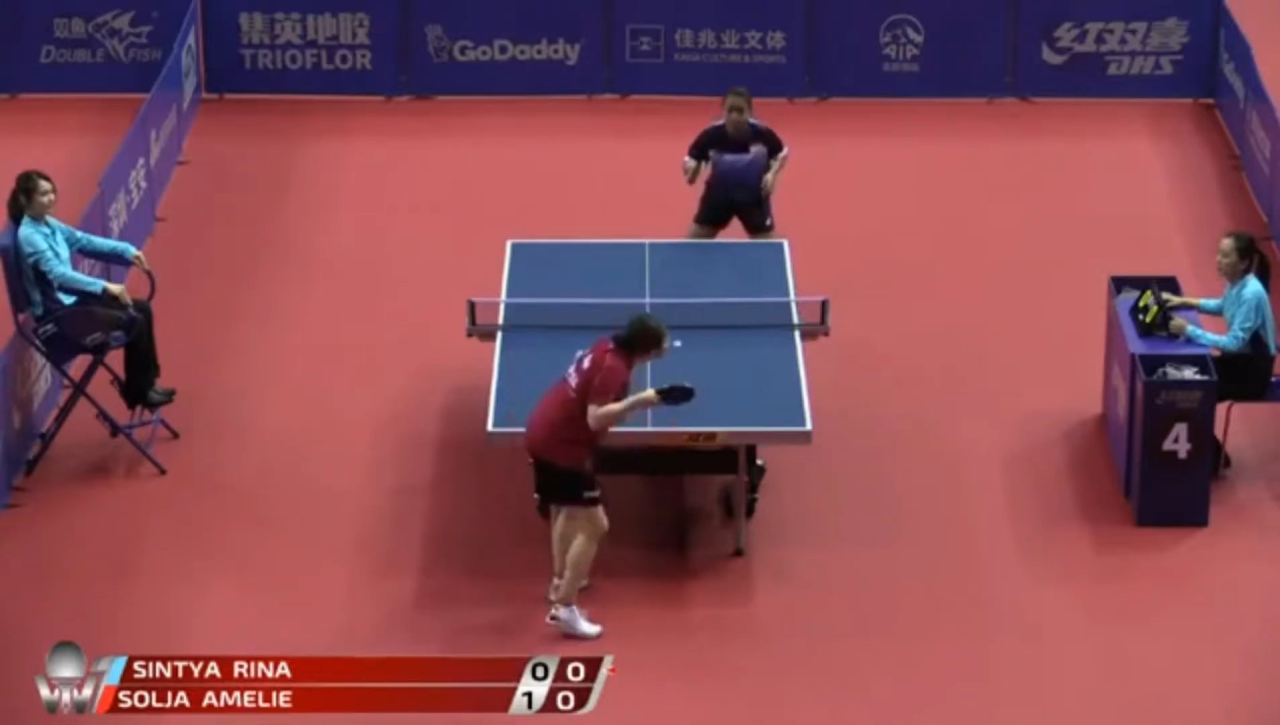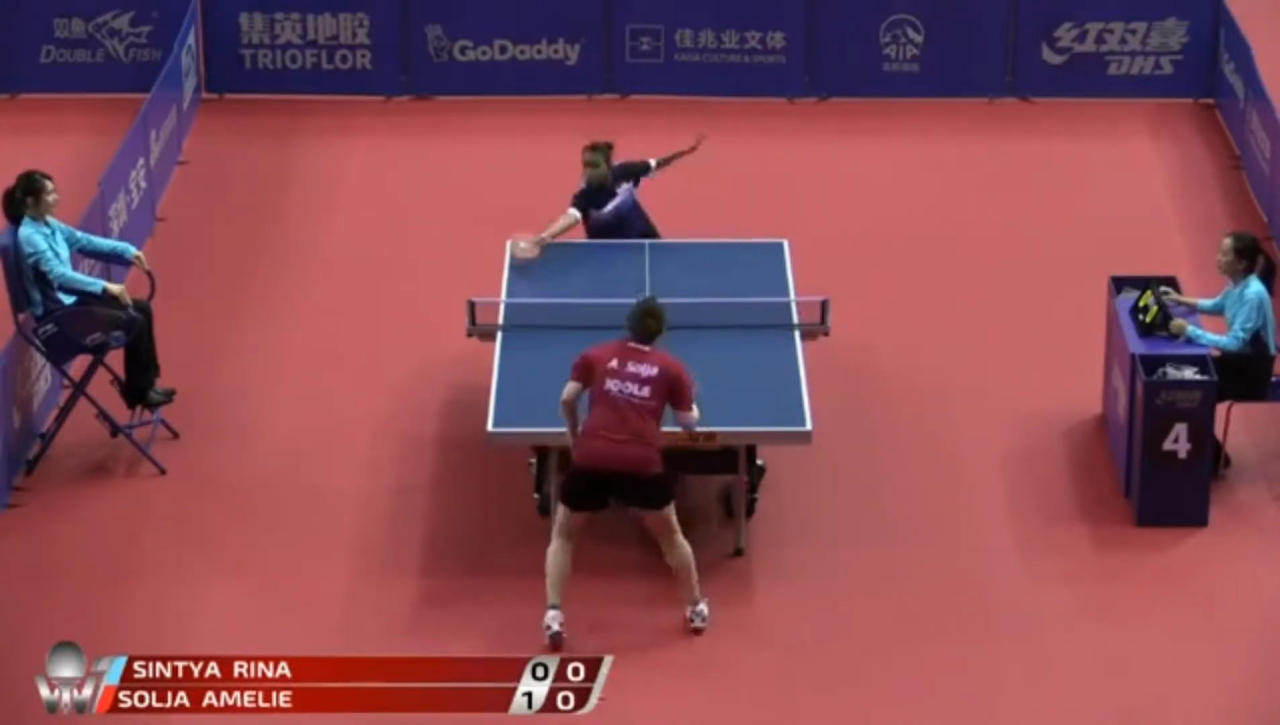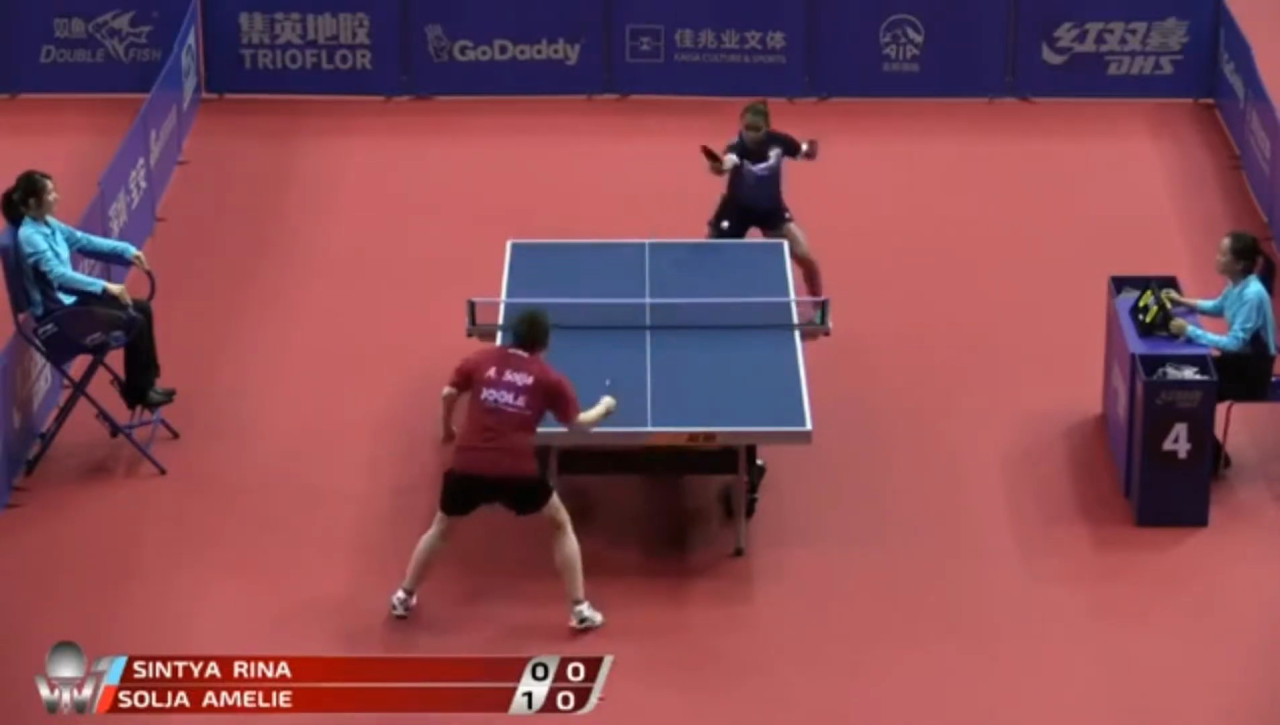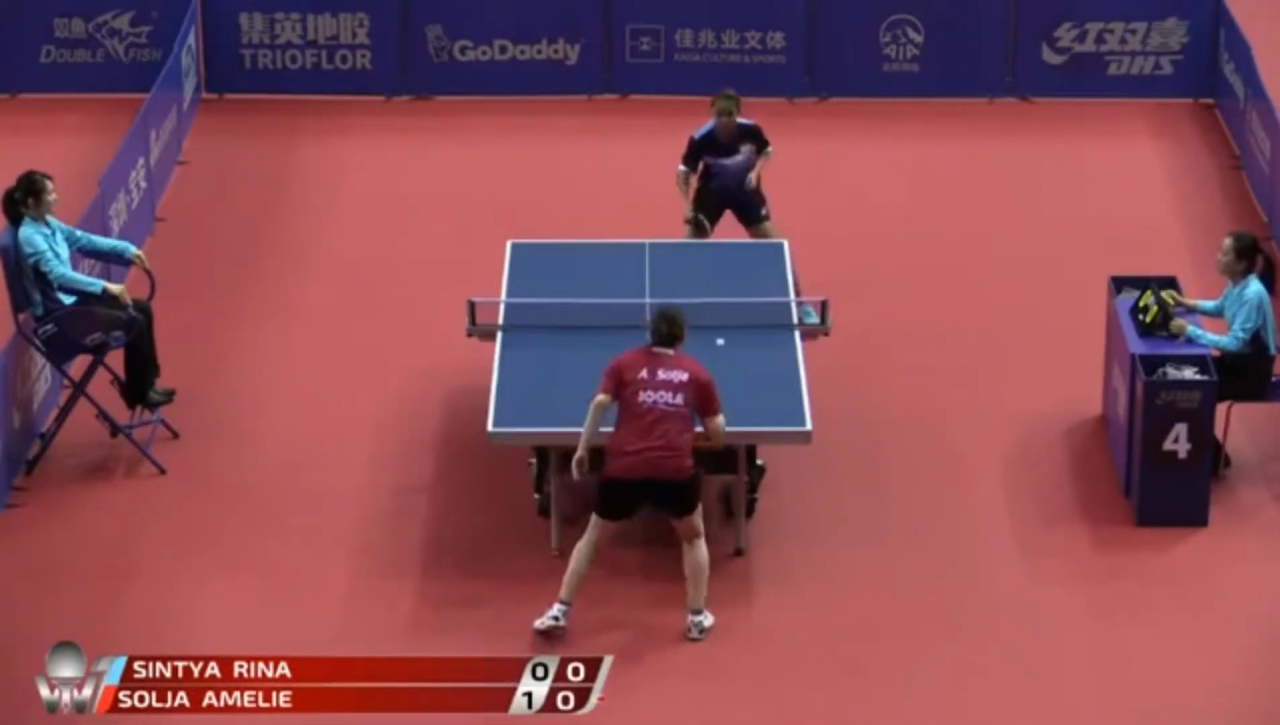
dt=1s
person 1, frame 1
left shoulder: (608, 347)
right shoulder: (613, 368)
left elbow: (580, 358)
right elbow: (596, 419)
right wrist: (637, 401)
left hip: (543, 433)
right hip: (561, 448)
left knee: (568, 511)
right knee: (593, 527)
left ankle: (561, 581)
right ankle: (564, 609)
person 1, frame 2
left shoulder: (596, 355)
right shoulder: (671, 367)
left elbow: (568, 397)
right elbow: (688, 421)
left wrist: (574, 432)
right wrist: (693, 408)
left hip: (591, 459)
right hip: (642, 464)
left knee: (562, 535)
right knee: (669, 535)
left ankle: (554, 617)
right ankle: (696, 608)
person 1, frame 3
left shoulder: (481, 360)
right shoulder: (549, 378)
left elbow: (448, 394)
right elbow: (579, 424)
left wrist: (447, 427)
right wrist: (605, 406)
left hip: (467, 466)
right hip: (518, 471)
left knee: (440, 529)
right knee: (561, 527)
left ankle: (404, 596)
right ankle: (580, 609)
person 1, frame 4
left shoulder: (625, 363)
right shoulder: (698, 374)
left elbow: (600, 403)
right elbow: (716, 431)
left wrist: (582, 448)
right wrist: (719, 421)
left hip: (623, 469)
right hip: (675, 471)
left knee: (592, 536)
right knee: (694, 538)
left ankle: (559, 610)
right ankle: (697, 617)
person 2, frame 1
left shoulder: (48, 223)
right shoulder: (28, 236)
left elbow: (85, 241)
right elbow: (58, 274)
left wrist: (126, 250)
right wrist: (104, 286)
left hip: (71, 296)
right hip: (56, 310)
left knee: (142, 309)
right knee: (134, 322)
left ankle: (145, 382)
right ankle: (138, 392)
person 2, frame 2
left shoulder: (48, 223)
right shoulder: (29, 236)
left elbow: (84, 241)
right elbow: (58, 274)
left wrist: (126, 250)
right wrist: (105, 286)
left hip: (72, 296)
right hip: (57, 310)
left knee: (142, 309)
right knee: (134, 322)
left ankle: (146, 382)
right ankle: (139, 392)
person 2, frame 3
left shoulder: (47, 223)
right shoulder: (29, 237)
left elbow: (84, 240)
right elbow: (58, 274)
left wrist: (126, 250)
right wrist: (105, 286)
left hip: (72, 296)
right hip: (57, 311)
left knee: (142, 309)
right knee: (134, 323)
left ankle: (146, 382)
right ankle: (139, 392)
person 2, frame 4
left shoulder: (47, 223)
right shoulder: (29, 237)
left elbow: (84, 239)
right elbow: (59, 274)
left wrist: (126, 249)
right wrist: (105, 287)
left hip: (72, 296)
right hip: (57, 310)
left knee: (142, 309)
right knee: (134, 323)
left ankle: (146, 382)
right ankle: (139, 392)
person 3, frame 1
left shoulder: (1251, 294)
right shoulder: (1236, 284)
left elbow: (1233, 343)
right elbow: (1222, 306)
left wrist: (1189, 330)
right wrist: (1184, 301)
left hip: (1254, 369)
right hip: (1240, 358)
left ankle: (1215, 456)
person 3, frame 2
left shoulder: (1253, 295)
right shoulder: (1237, 284)
left elbow: (1234, 343)
right elbow: (1217, 306)
left wrist: (1189, 331)
right wrist: (1181, 300)
left hip: (1254, 370)
right hip: (1240, 358)
left ankle: (1214, 456)
person 3, frame 3
left shoulder: (1252, 295)
right shoulder: (1237, 284)
left elbow: (1234, 343)
right elbow: (1217, 307)
left wrist: (1189, 331)
right wrist: (1182, 301)
left hip: (1254, 370)
right hip: (1240, 358)
left ankle: (1214, 456)
person 3, frame 4
left shoulder: (1252, 295)
right shoulder: (1237, 284)
left elbow: (1234, 343)
right elbow: (1218, 308)
left wrist: (1189, 331)
right wrist: (1184, 302)
left hip: (1254, 369)
right hip: (1239, 357)
left ankle: (1214, 456)
person 4, frame 1
left shoulder: (762, 133)
right shoulder: (711, 135)
left elbow: (781, 154)
right elbow: (691, 160)
left wrist: (772, 174)
right wrist: (691, 169)
left hip: (754, 198)
right hip: (718, 197)
person 4, frame 2
left shoulder: (624, 171)
right shoulder: (584, 197)
left elbow: (653, 165)
right elbow: (570, 218)
left wrist: (683, 152)
right wrist: (544, 238)
left hip: (642, 237)
person 4, frame 3
left shoulder: (778, 139)
right shoulder: (736, 147)
left elbow: (807, 155)
right elbow: (724, 165)
left wrist: (811, 149)
right wrist: (720, 166)
left hip: (771, 210)
right hip: (737, 210)
left knee: (806, 258)
left ankle: (818, 310)
person 4, frame 4
left shoulder: (751, 130)
right shoulder: (700, 139)
left elbow: (766, 151)
right elbow: (684, 171)
left wrist: (756, 172)
right wrist: (687, 204)
left hip: (746, 192)
right hip: (711, 195)
left ankle: (800, 303)
